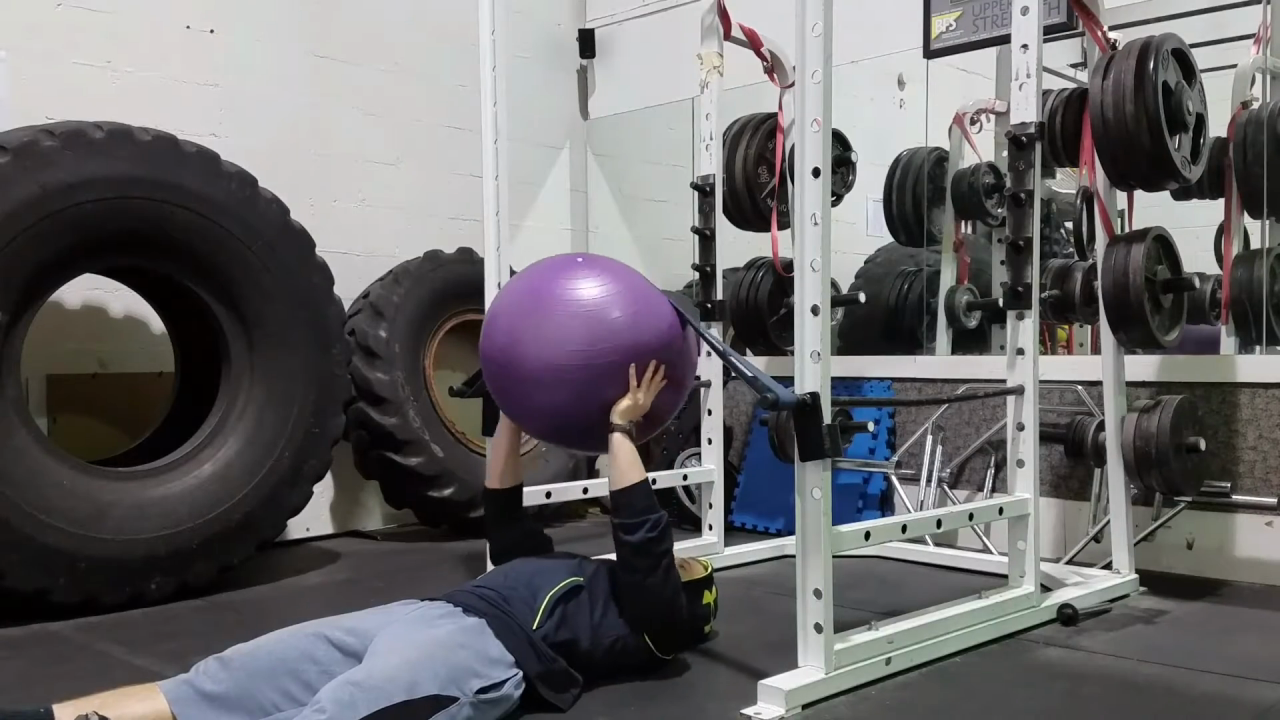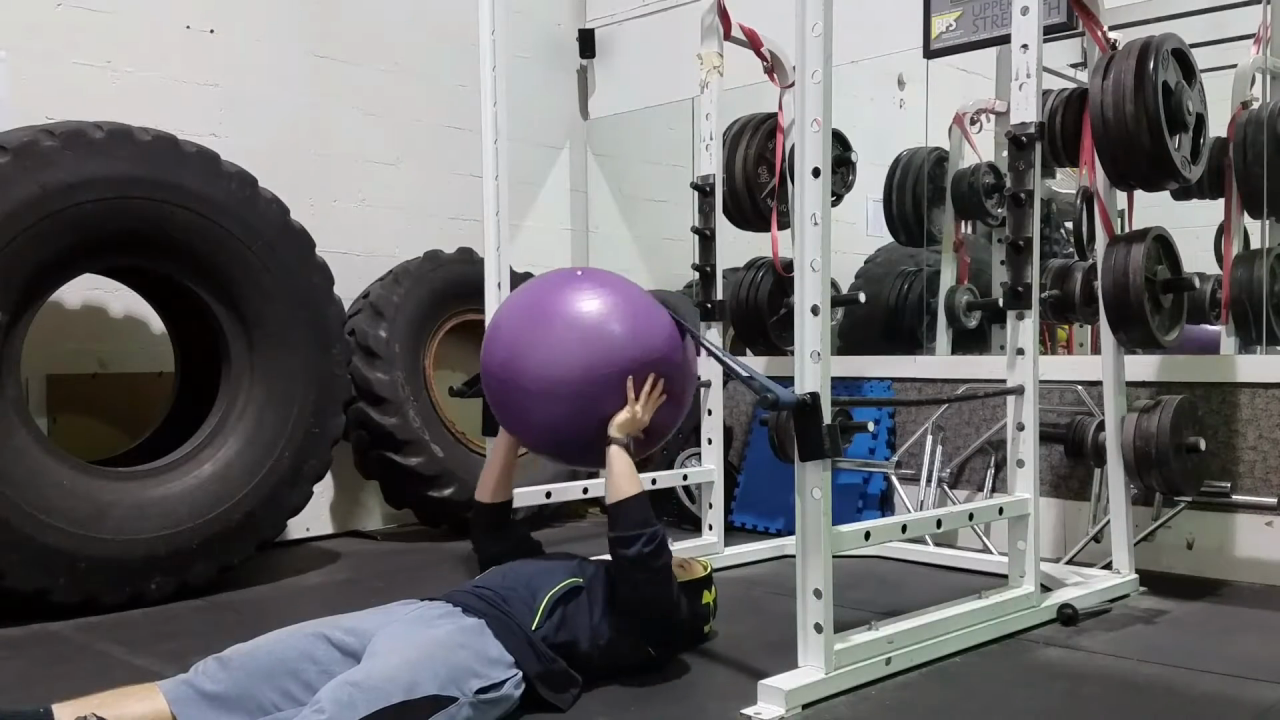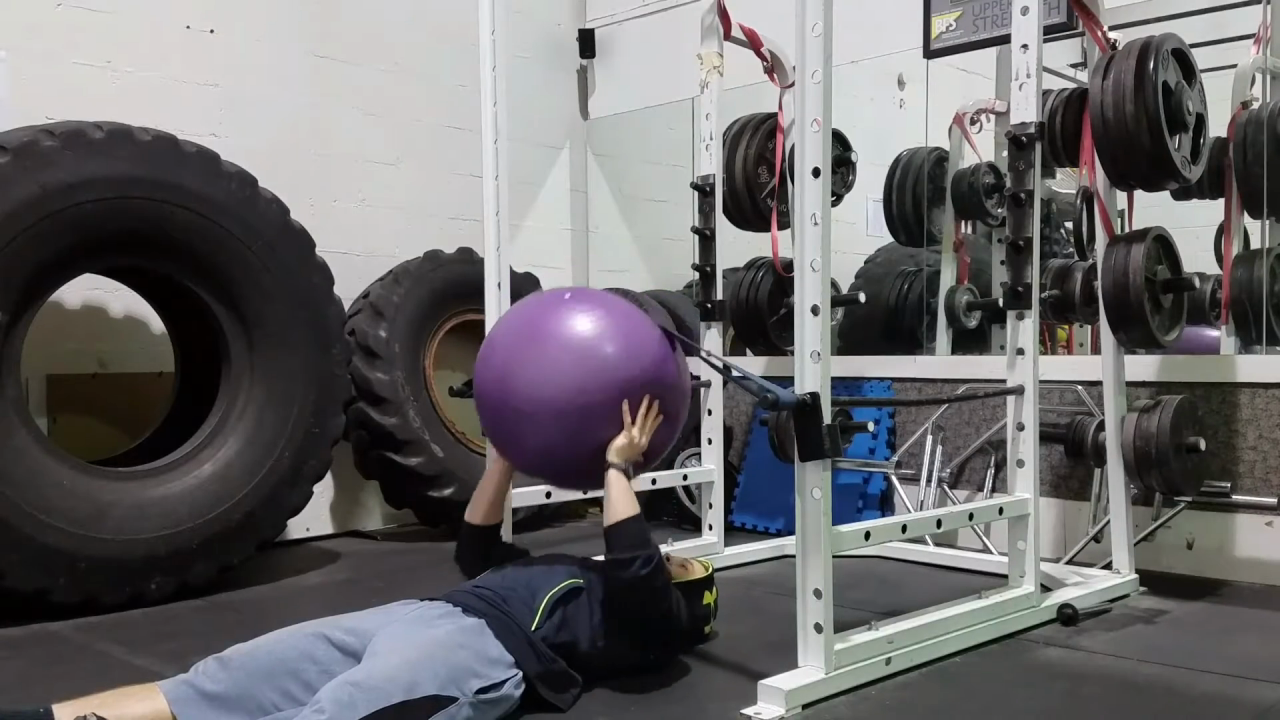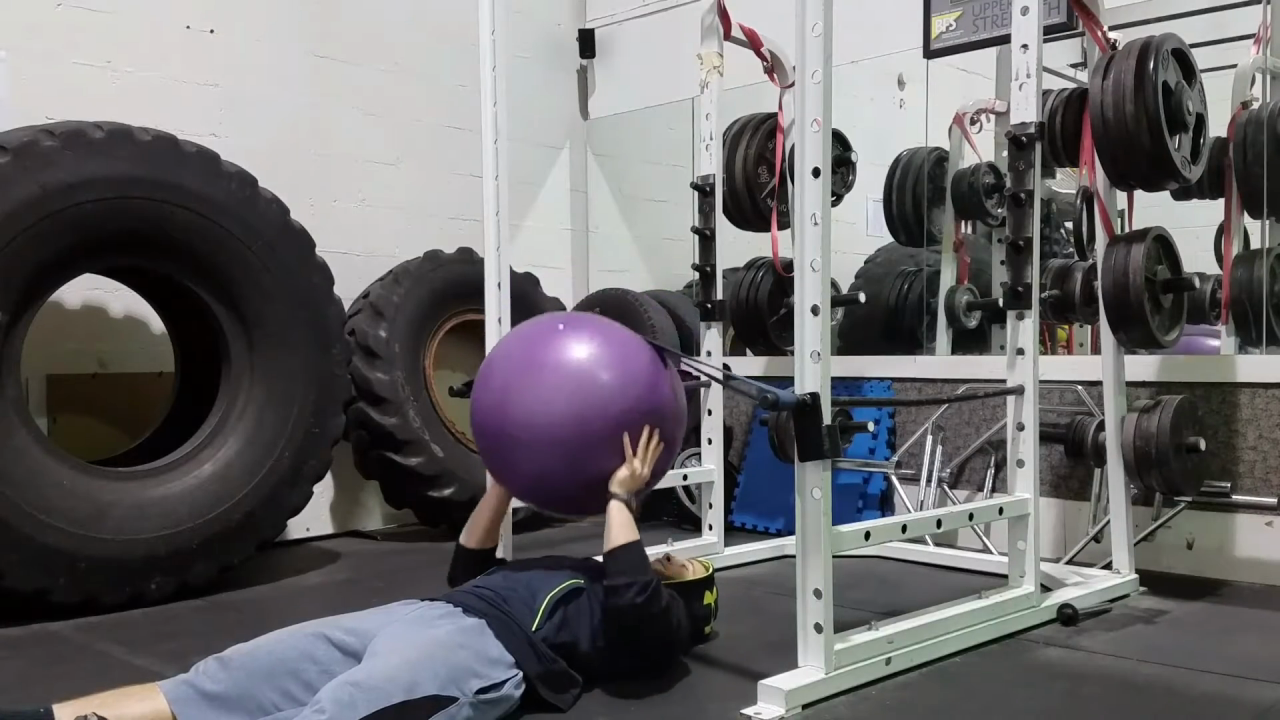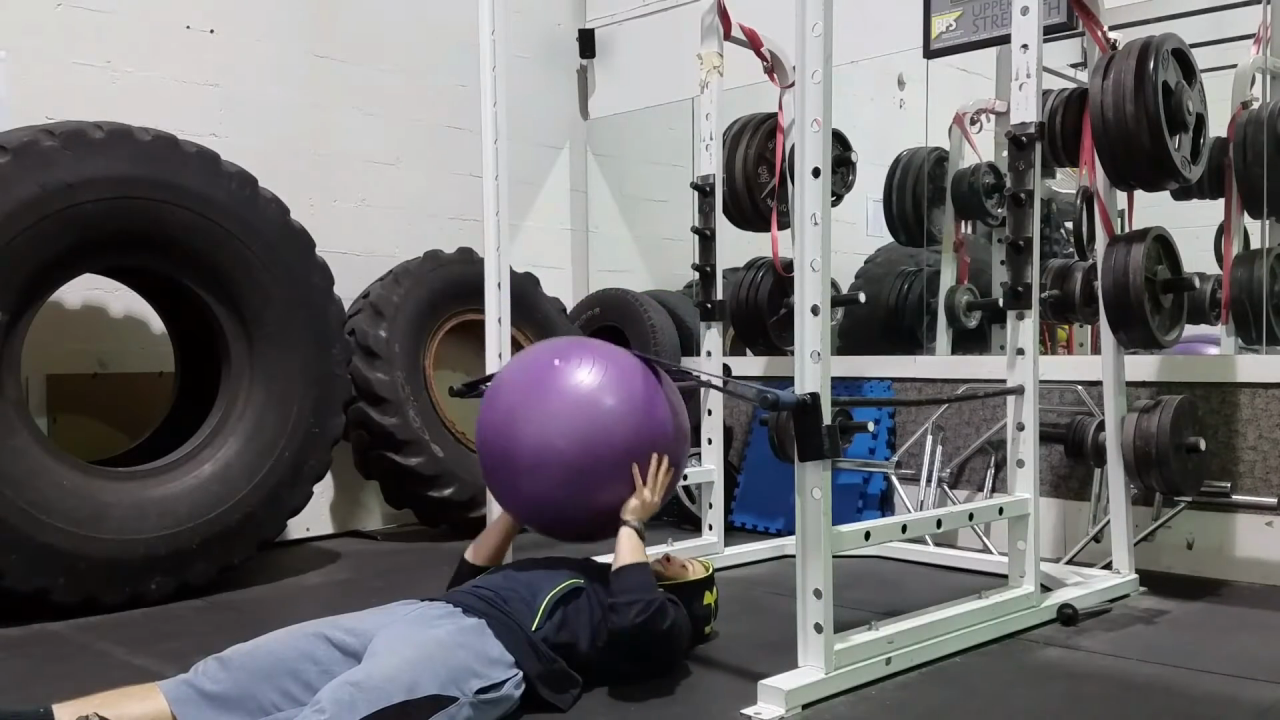
dt=0.1s
person 1, frame 1
left shoulder: (658, 618)
right shoulder: (572, 576)
left elbow: (643, 534)
right elbow: (503, 514)
left wrist: (621, 427)
right wrist: (515, 413)
left hip: (489, 648)
right hip: (419, 615)
person 1, frame 2
left shoulder: (659, 620)
right shoulder: (574, 574)
left elbow: (640, 550)
right elbow: (491, 528)
left wrist: (619, 444)
right wrist: (516, 428)
left hip: (487, 650)
right hip: (418, 612)
person 1, frame 3
left shoulder: (658, 622)
right shoulder: (575, 575)
left elbow: (637, 567)
right elbow: (478, 547)
left wrist: (618, 466)
right wrist: (510, 451)
left hip: (489, 649)
right hip: (418, 614)
person 1, frame 4
left shoulder: (661, 626)
right shoulder: (577, 576)
left elbow: (632, 595)
right elbow: (467, 565)
left wrist: (621, 495)
left hip: (488, 650)
right hip: (417, 613)
person 1, frame 5
left shoulder: (663, 630)
right shoulder: (581, 577)
left elbow: (633, 614)
right elbow: (469, 578)
left wrist: (630, 523)
left hip: (490, 649)
right hip: (417, 615)
